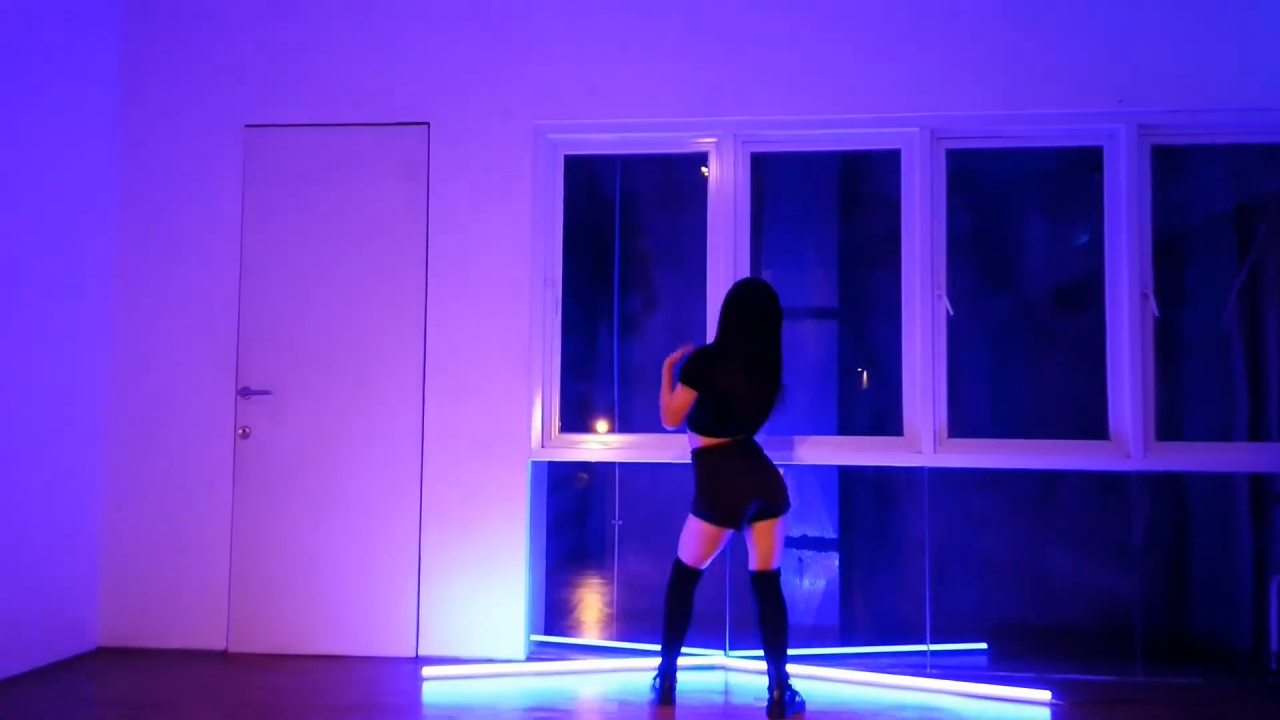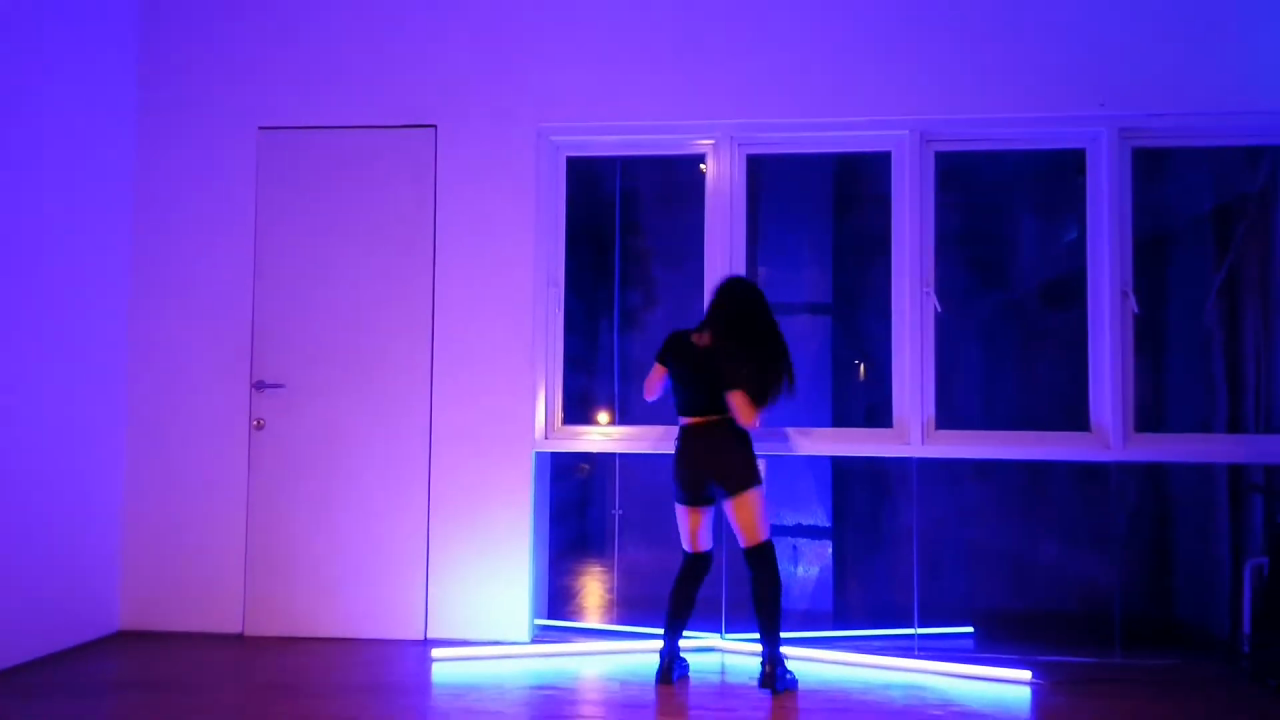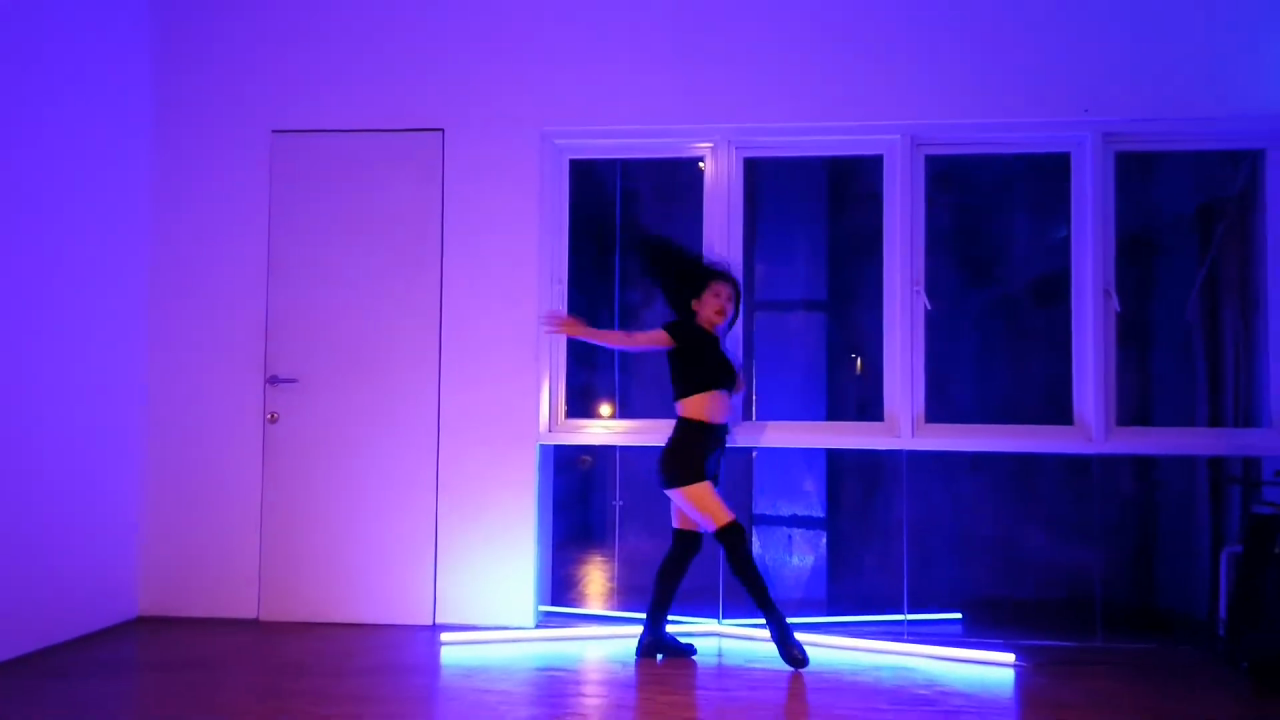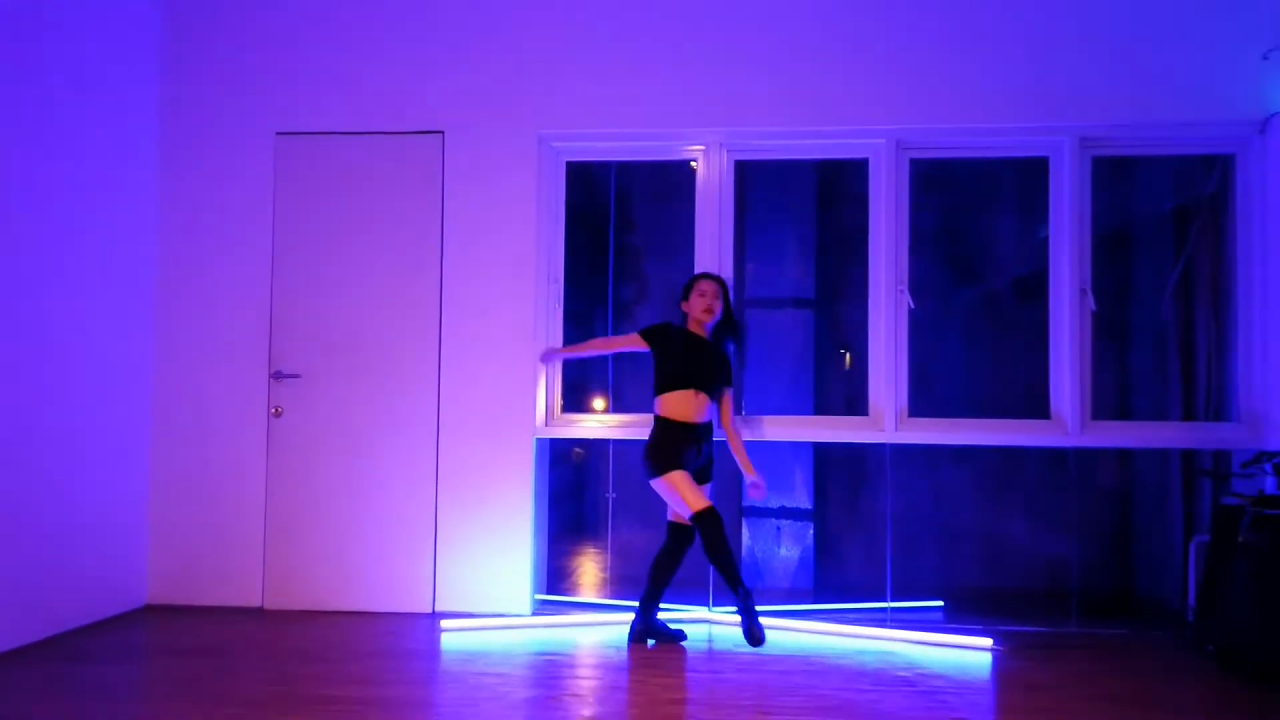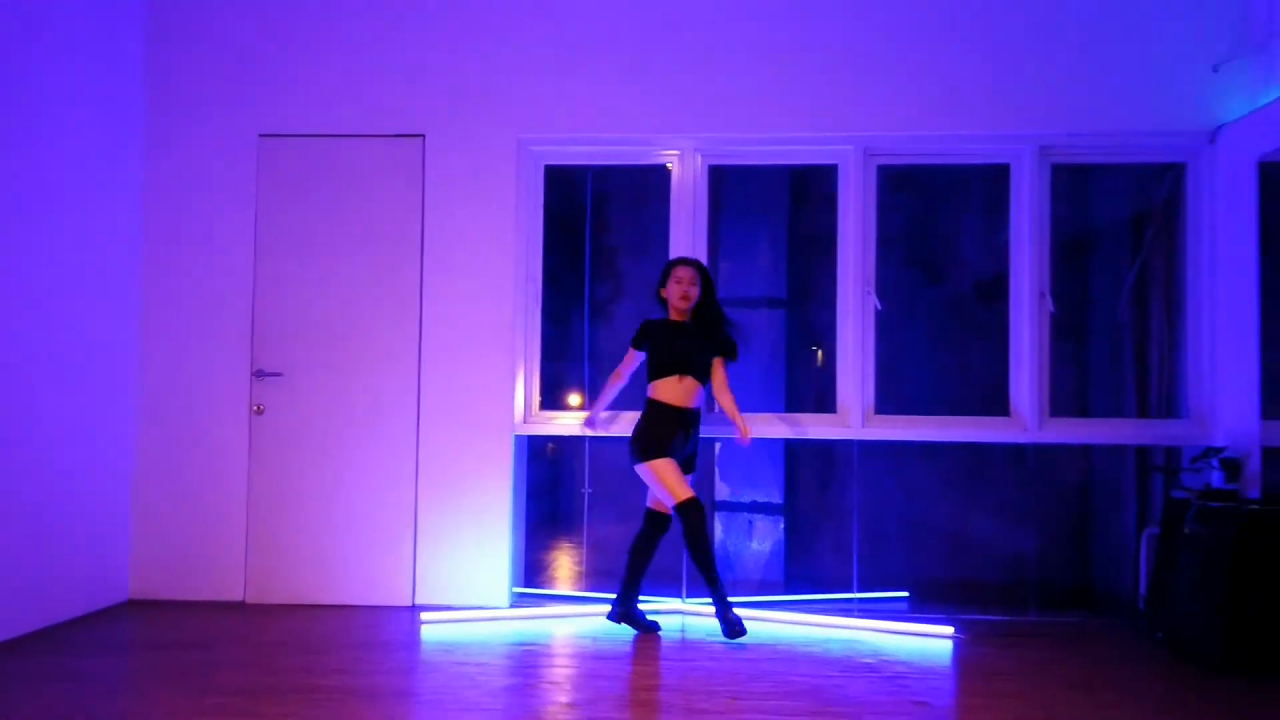
dt=0.2s
person 1, frame 1
left shoulder: (703, 360)
right shoulder: (763, 368)
left elbow: (671, 420)
left wrist: (669, 371)
left hip: (717, 482)
right hip: (762, 477)
left knee: (684, 576)
right knee: (767, 582)
left ankle: (667, 676)
person 1, frame 2
left shoulder: (679, 343)
right shoulder: (737, 363)
left elbow: (651, 393)
right elbow: (750, 421)
left hip: (690, 463)
right hip: (726, 459)
left knee: (696, 561)
right knee: (761, 557)
left ankle: (669, 655)
right ankle: (772, 664)
person 1, frame 3
left shoulder: (711, 347)
right shoulder: (686, 336)
right elbow: (627, 339)
right wrist: (578, 330)
left hip: (707, 454)
right hip: (686, 454)
left knee: (687, 544)
right knee: (733, 536)
left ankle: (654, 633)
right ankle: (777, 624)
person 1, frame 4
left shoulder: (720, 358)
right shoulder: (667, 336)
left elbow: (727, 419)
right elbow: (612, 344)
left wrist: (747, 469)
right wrist: (564, 352)
left hip: (700, 451)
right hip: (665, 447)
left knee: (681, 535)
right knee: (708, 520)
person 1, frame 5
left shoulder: (713, 334)
right shoulder: (651, 330)
left elbow: (721, 388)
right elbow: (623, 372)
left wrist: (738, 422)
right wrist: (598, 406)
left hip: (688, 436)
right hip: (653, 431)
left knee: (656, 521)
right knee: (691, 511)
left ankle: (624, 604)
